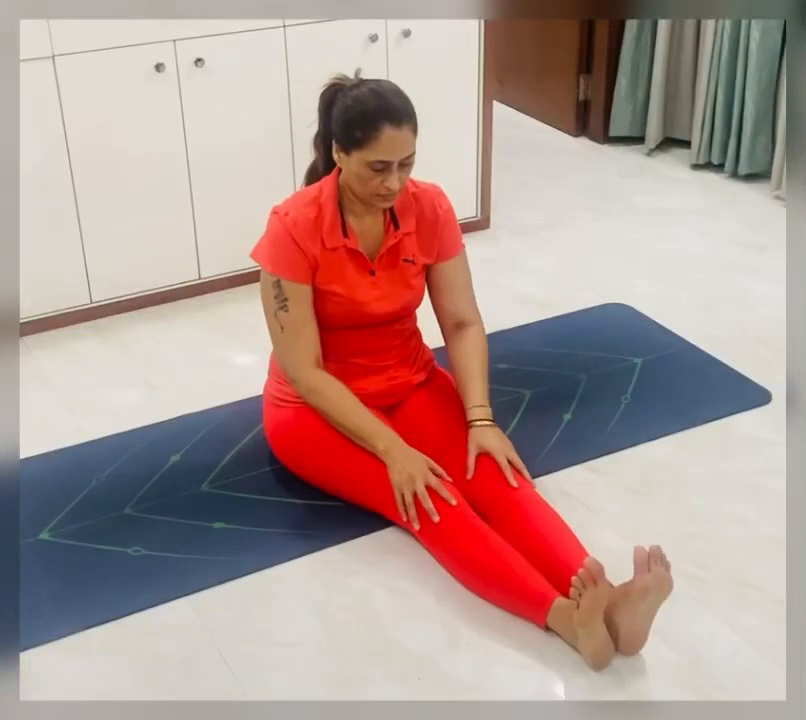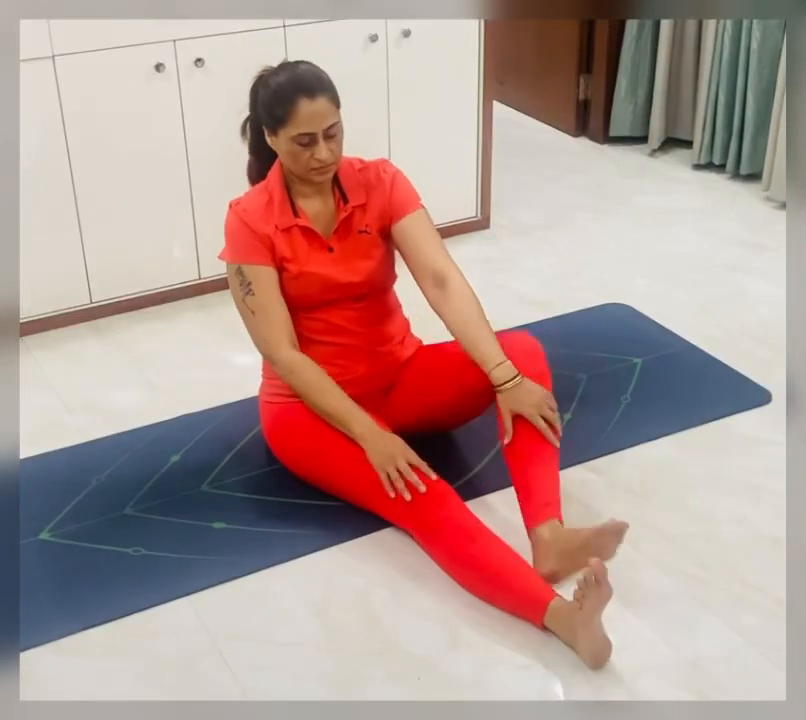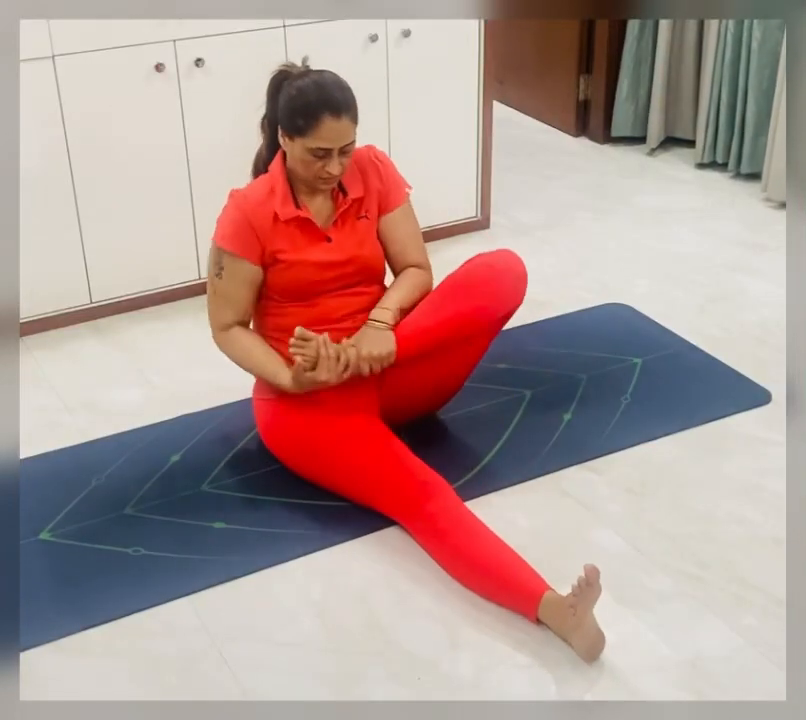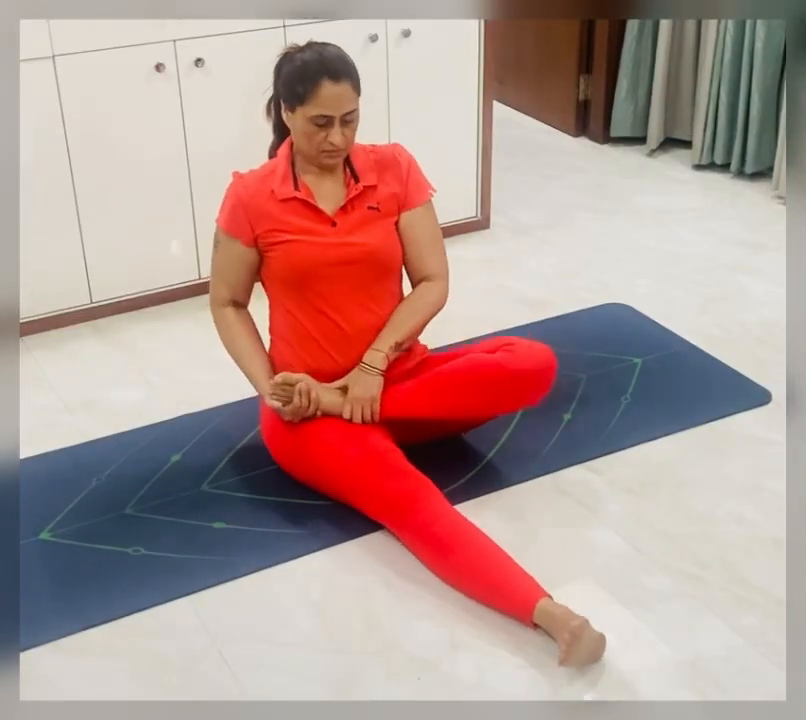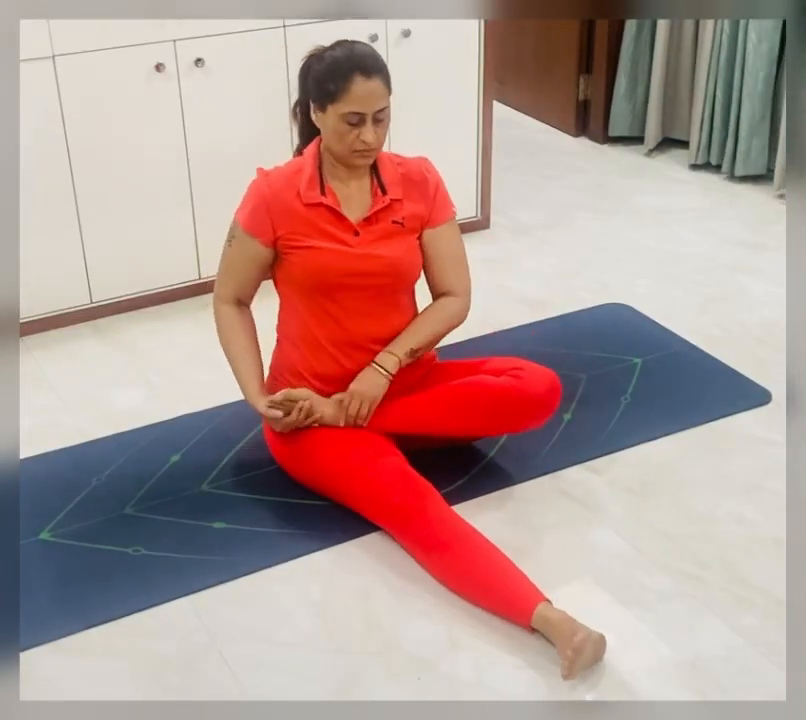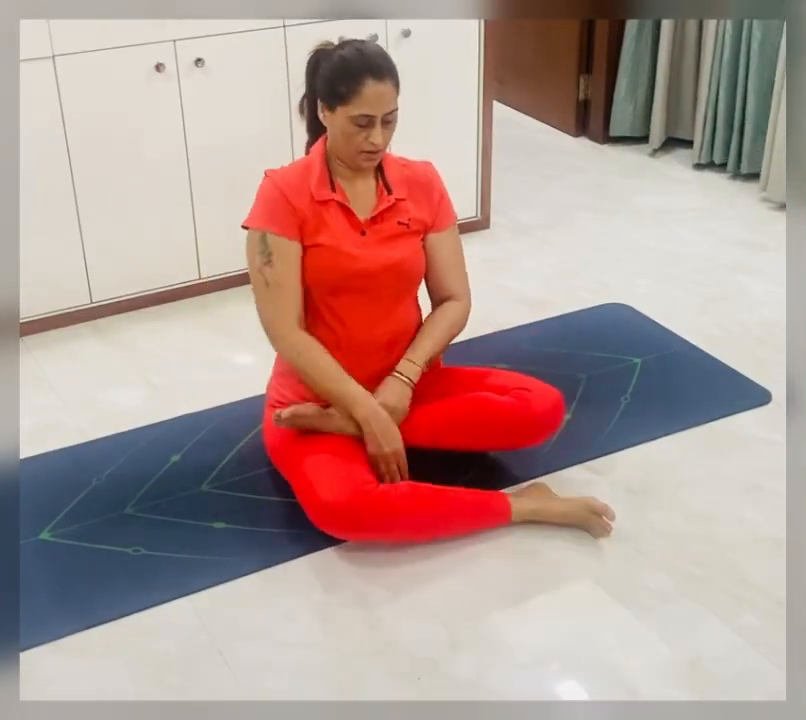
dt=0.7s
person 1, frame 1
left shoulder: (429, 207)
right shoulder: (293, 228)
left elbow: (464, 324)
right elbow: (303, 370)
left wrist: (481, 420)
right wrist: (392, 451)
left hip: (410, 385)
right hip: (315, 410)
left knee: (494, 479)
right knee: (429, 501)
left ankle: (603, 596)
right ankle: (565, 617)
person 1, frame 2
left shoulder: (382, 182)
right shoulder: (250, 221)
left elbow: (443, 281)
right elbow: (283, 353)
left wrist: (508, 379)
right wrist: (370, 436)
left hip: (401, 374)
right hip: (311, 403)
left knee: (524, 353)
right knee: (424, 501)
left ankle: (550, 539)
right ankle: (559, 616)
person 1, frame 3
left shoulder: (374, 170)
right shoulder: (247, 214)
left elbow: (415, 269)
right elbow: (229, 329)
left wrist: (379, 326)
right wrist: (292, 376)
left hip: (391, 374)
right hip: (302, 398)
left knee: (504, 271)
right knee: (420, 494)
left ankle: (364, 356)
right ankle: (551, 608)
person 1, frame 4
left shoulder: (395, 168)
right shoulder: (251, 197)
left elbow: (433, 283)
right elbow: (227, 305)
left wrist: (372, 366)
right wrist: (269, 387)
left hip: (400, 376)
right hip: (311, 408)
left knee: (533, 367)
right knee: (415, 505)
left ankle: (339, 403)
person 1, frame 5
left shoulder: (420, 181)
right shoulder: (273, 195)
left elbow: (455, 298)
right elbow: (230, 301)
left wrist: (384, 366)
right wrist: (257, 396)
left hip: (406, 380)
right hip: (313, 403)
left knee: (538, 390)
right knee: (412, 504)
left ankle: (351, 421)
person 1, frame 6
left shoulder: (421, 183)
right shoulder: (283, 194)
left elbow: (453, 301)
right elbow: (284, 331)
left wrist: (404, 380)
right wrist: (368, 409)
left hip: (410, 385)
right hip: (316, 398)
left knee: (542, 408)
right knee: (338, 506)
left ankle: (349, 428)
right ankle: (525, 507)
